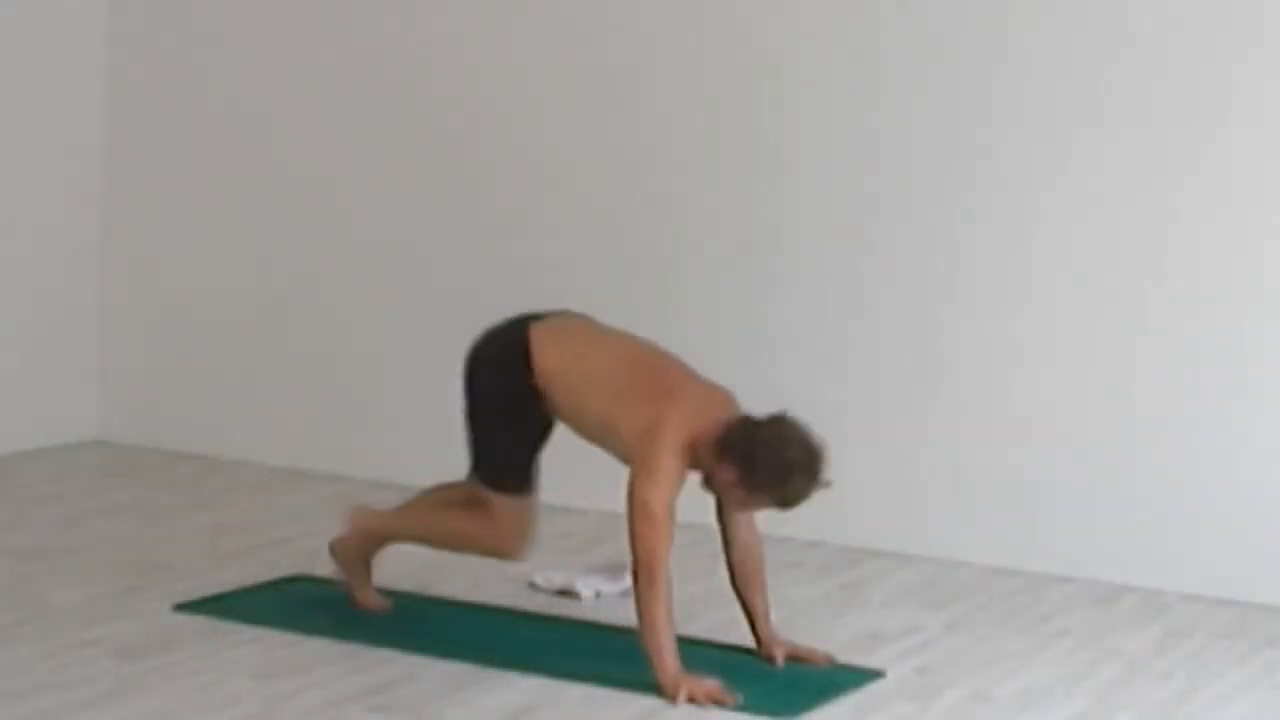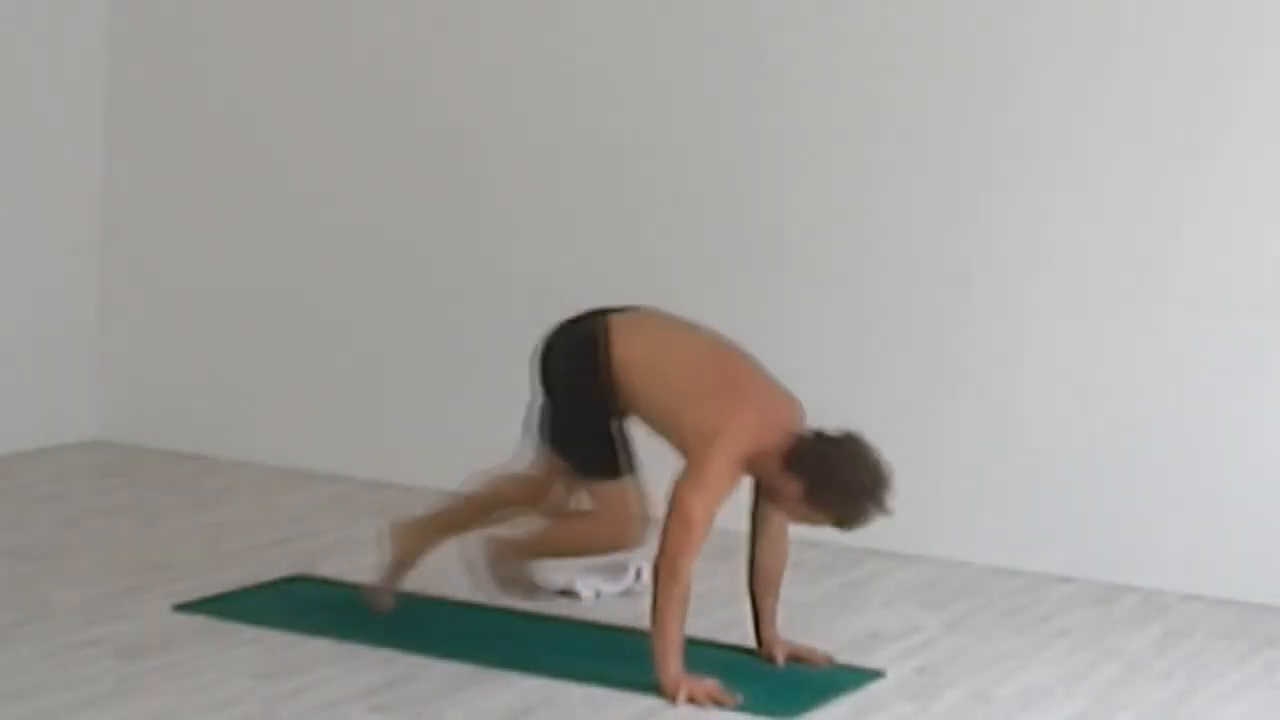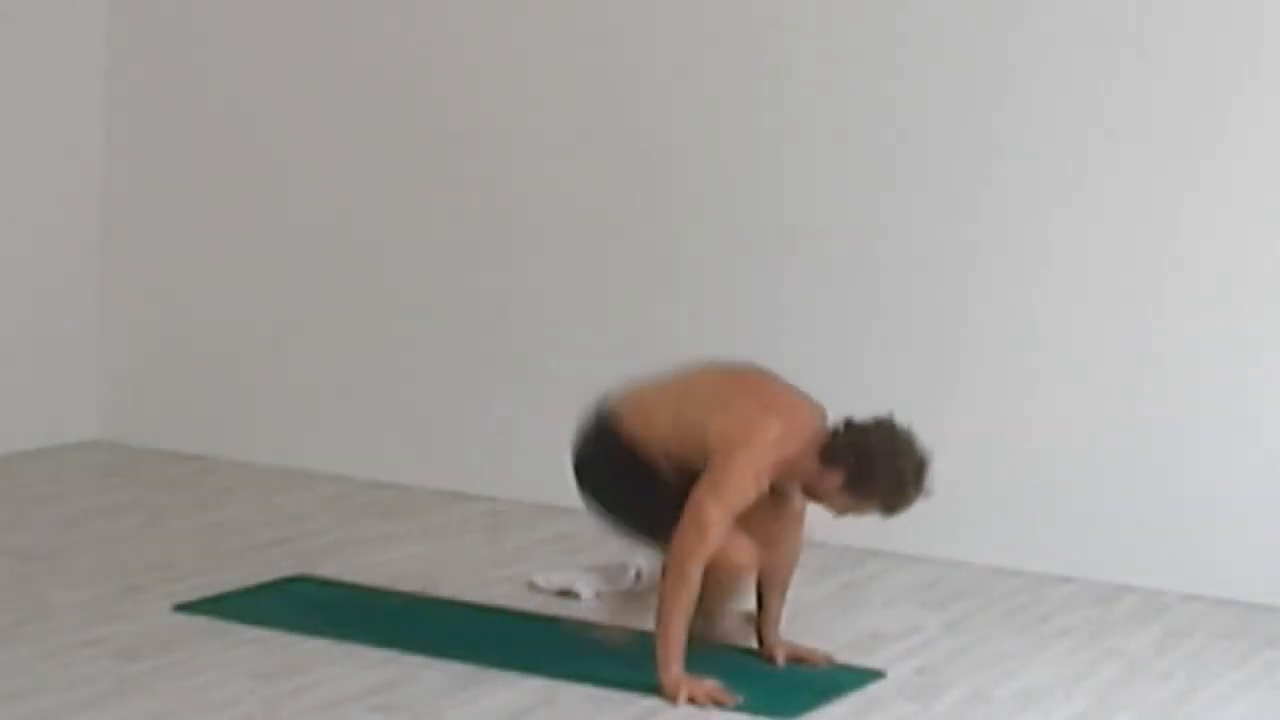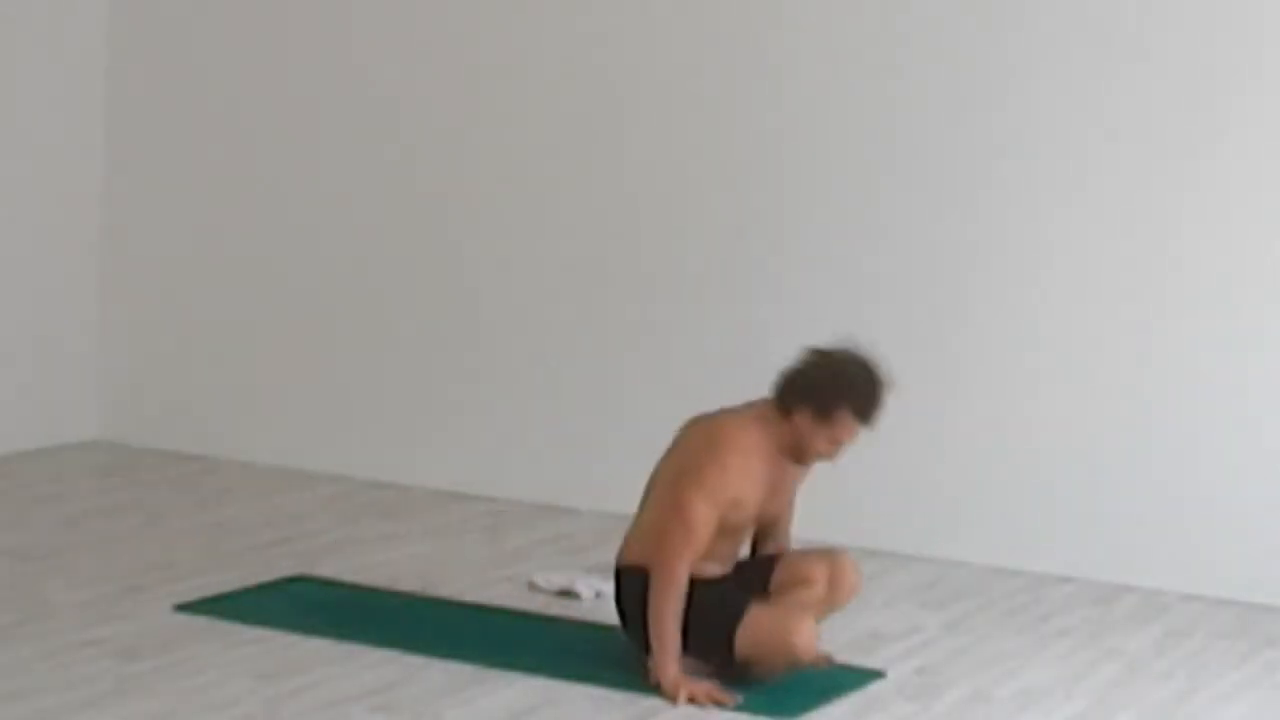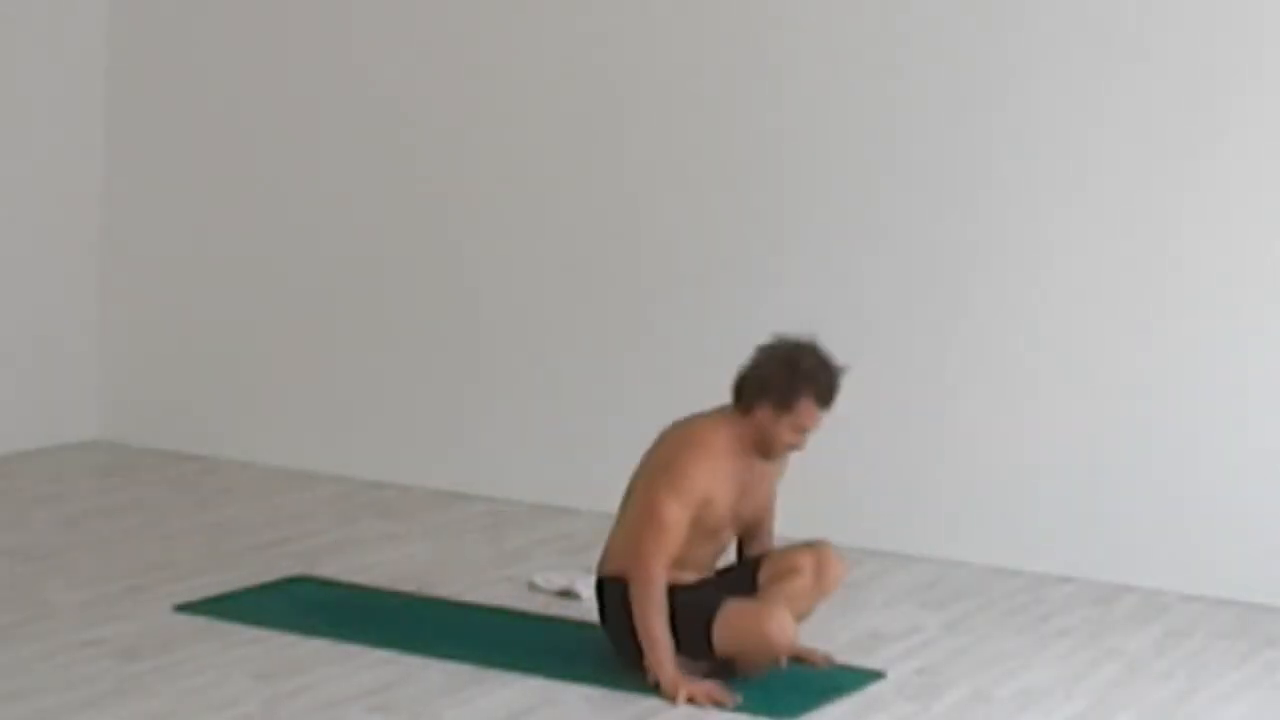
dt=0.3s
person 1, frame 1
left shoulder: (732, 428)
right shoulder: (667, 447)
left elbow: (742, 537)
right elbow: (651, 569)
left wrist: (767, 635)
right wrist: (672, 676)
left hip: (550, 346)
right hip: (509, 362)
left knee: (485, 495)
right knee: (507, 537)
left ankle: (359, 549)
right ankle: (366, 532)
person 1, frame 2
left shoulder: (789, 430)
right shoulder: (730, 450)
left elbow: (770, 537)
right elbow: (675, 560)
left wrist: (768, 636)
right wrist: (671, 675)
left hip: (606, 344)
right hip: (581, 356)
left knee: (545, 486)
right knee: (623, 526)
left ankle: (418, 536)
right ankle: (512, 553)
person 1, frame 3
left shoulder: (816, 438)
right shoulder: (758, 453)
left elbow: (783, 538)
right elbow: (689, 558)
left wrist: (769, 635)
right wrist: (673, 675)
left hip: (662, 449)
right hip: (613, 449)
right knee: (736, 558)
person 1, frame 4
left shoulder: (793, 444)
right shoulder: (728, 453)
left elbow: (772, 540)
right elbow: (670, 567)
left wrist: (773, 609)
right wrist: (670, 672)
left hip: (716, 582)
right hip: (652, 593)
left knee: (841, 576)
right knee: (798, 643)
right ankle: (692, 658)
person 1, frame 5
left shoulder: (769, 451)
right shoulder: (696, 456)
left elbow: (756, 541)
right elbow: (647, 569)
left wrist: (773, 635)
right wrist: (669, 676)
left hip: (700, 589)
right hip: (637, 603)
left knee: (825, 565)
right knee: (774, 629)
left ankle: (716, 644)
right ankle: (687, 662)
